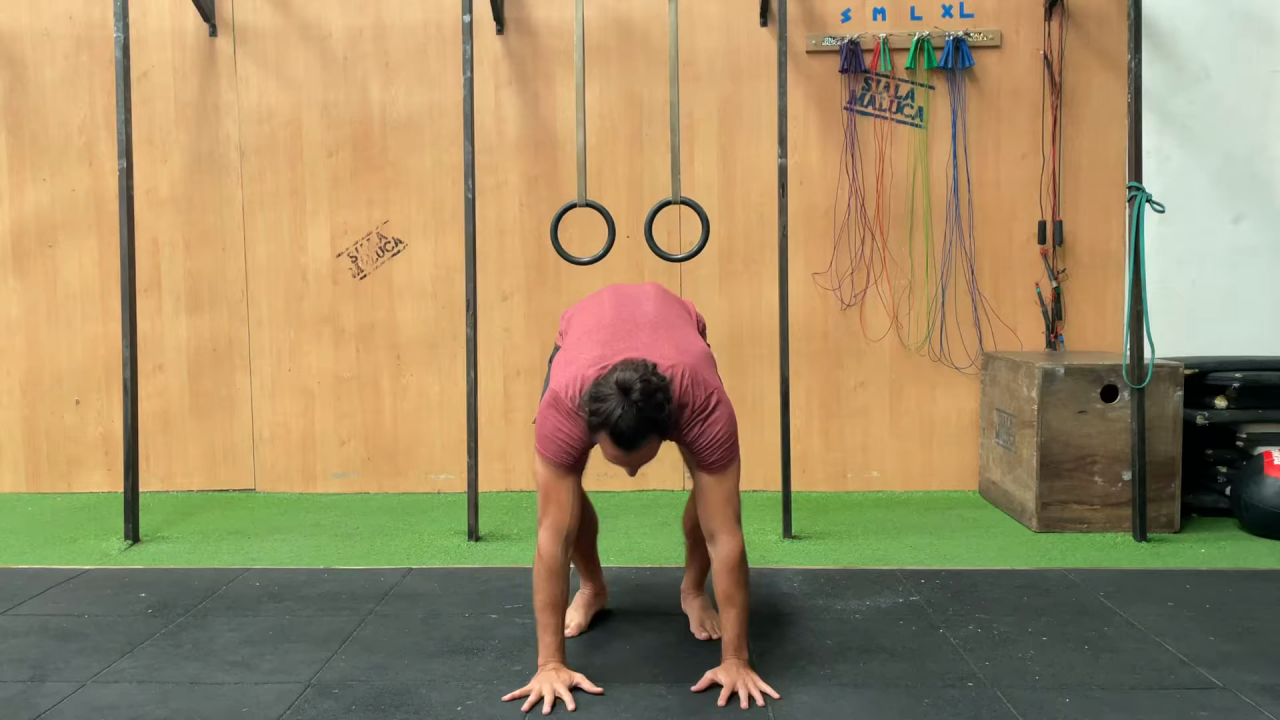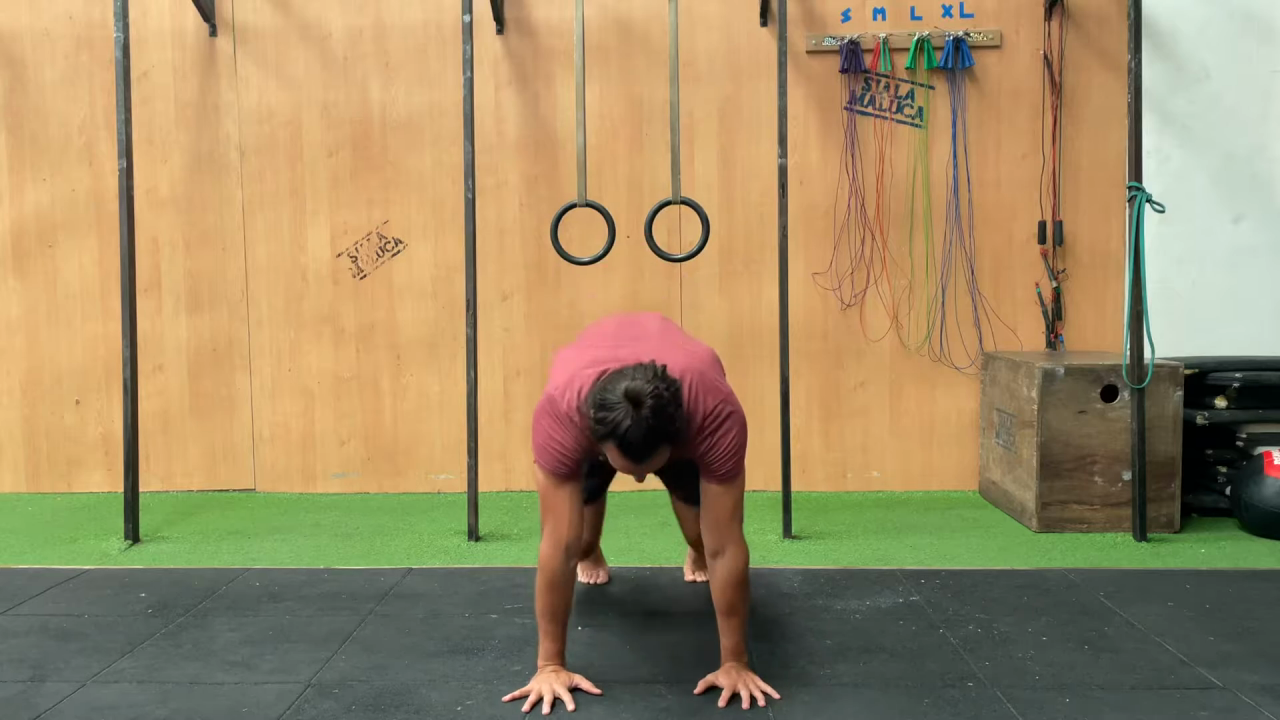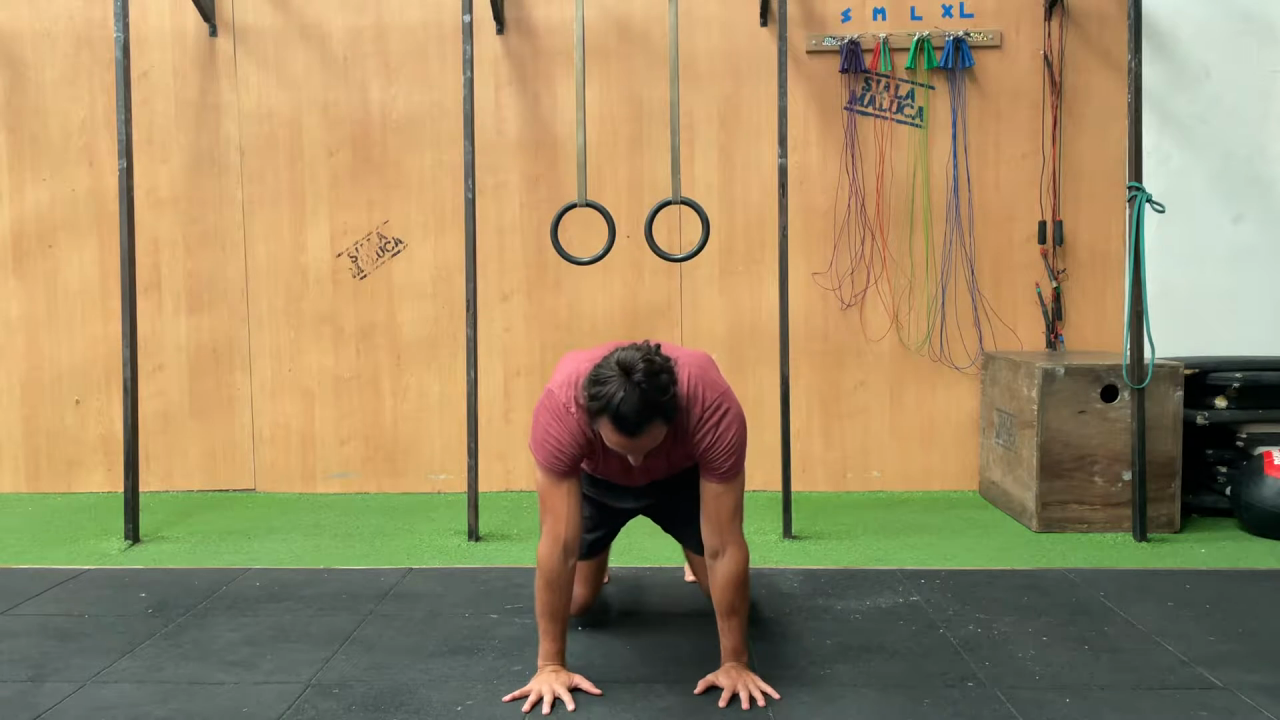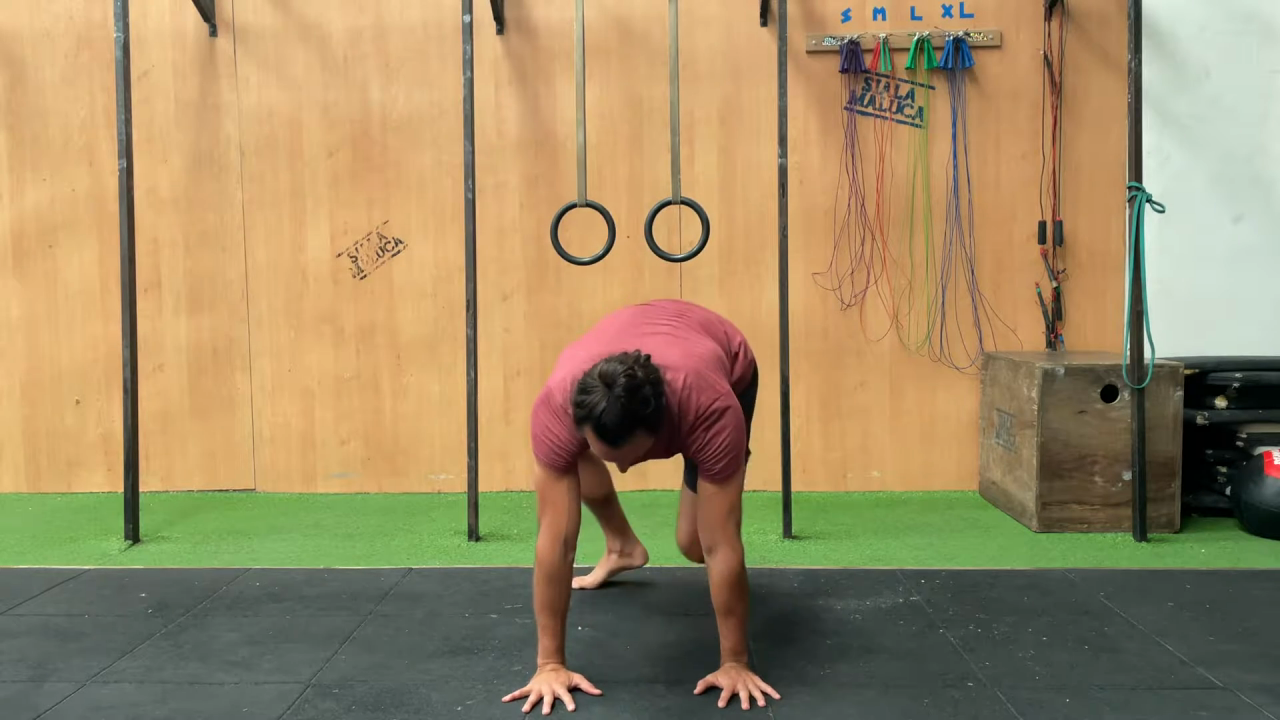
dt=0.5s
person 1, frame 1
left shoulder: (702, 404)
right shoulder: (564, 403)
left elbow: (726, 538)
right elbow: (552, 534)
left wrist: (736, 661)
right wrist: (550, 664)
left knee: (713, 480)
right knee: (559, 489)
left ankle: (693, 591)
right ankle: (592, 588)
person 1, frame 2
left shoulder: (716, 409)
right shoulder: (561, 406)
left elbow: (725, 549)
right elbow: (557, 547)
left wrist: (734, 664)
right wrist: (550, 665)
left knee: (706, 533)
right knee: (574, 539)
left ankle: (695, 548)
right ankle: (592, 554)
person 1, frame 3
left shoulder: (714, 408)
right shoulder: (562, 406)
left elbow: (726, 548)
right elbow: (556, 547)
left wrist: (735, 663)
right wrist: (550, 665)
left knee: (719, 582)
right knee: (575, 601)
left ankle: (696, 551)
right ankle: (596, 558)
person 1, frame 4
left shoulder: (710, 407)
right shoulder: (559, 403)
left elbow: (720, 548)
right elbow: (556, 539)
left wrist: (735, 663)
right wrist: (549, 662)
left hip: (729, 368)
left knee: (696, 544)
right ankle: (622, 546)
